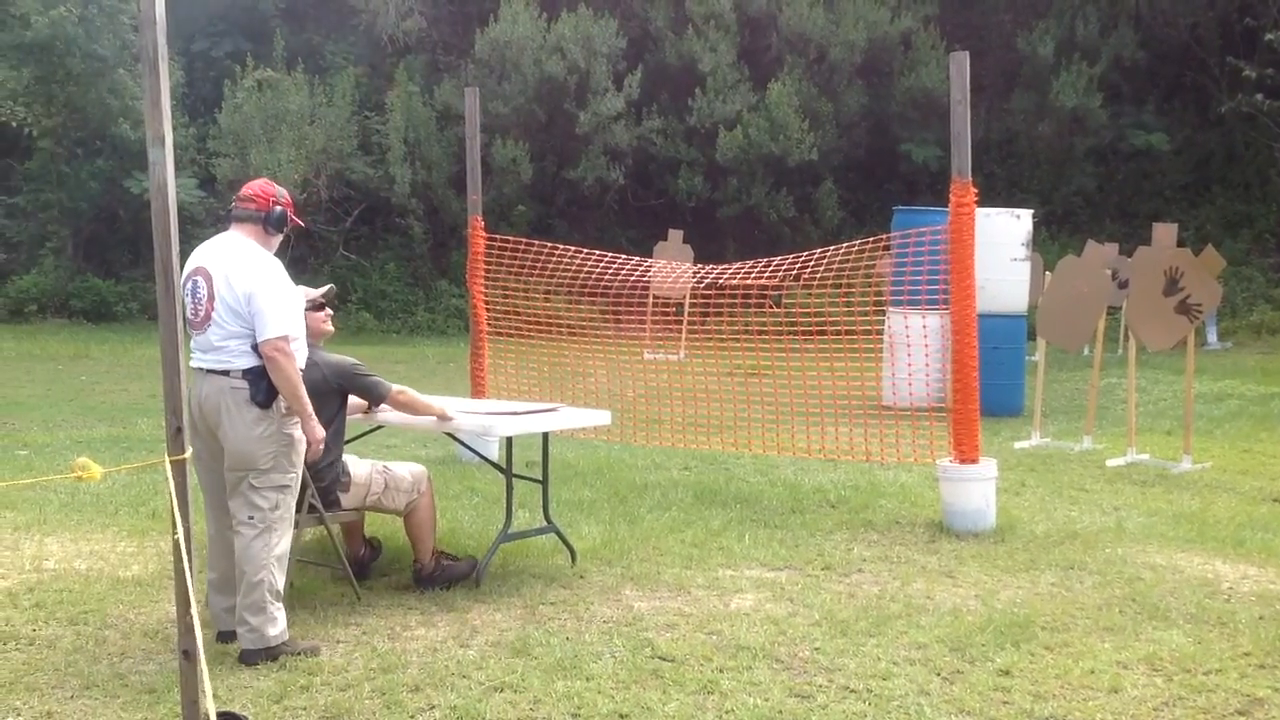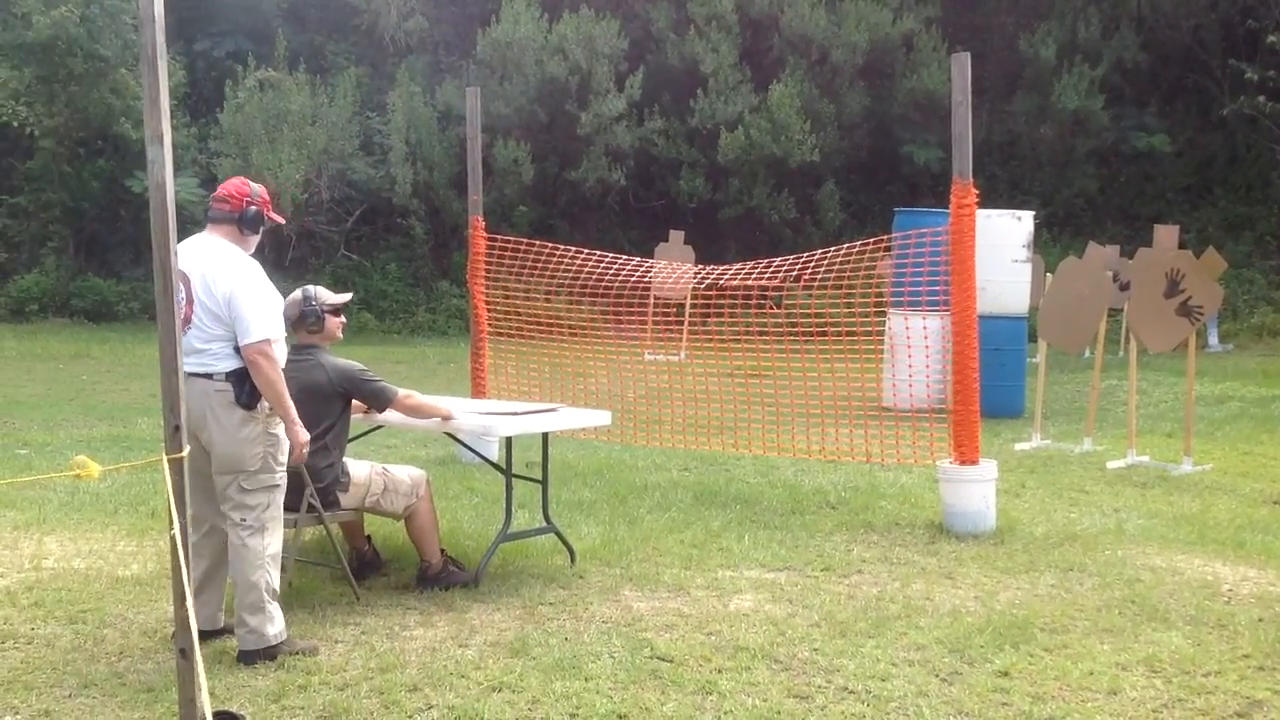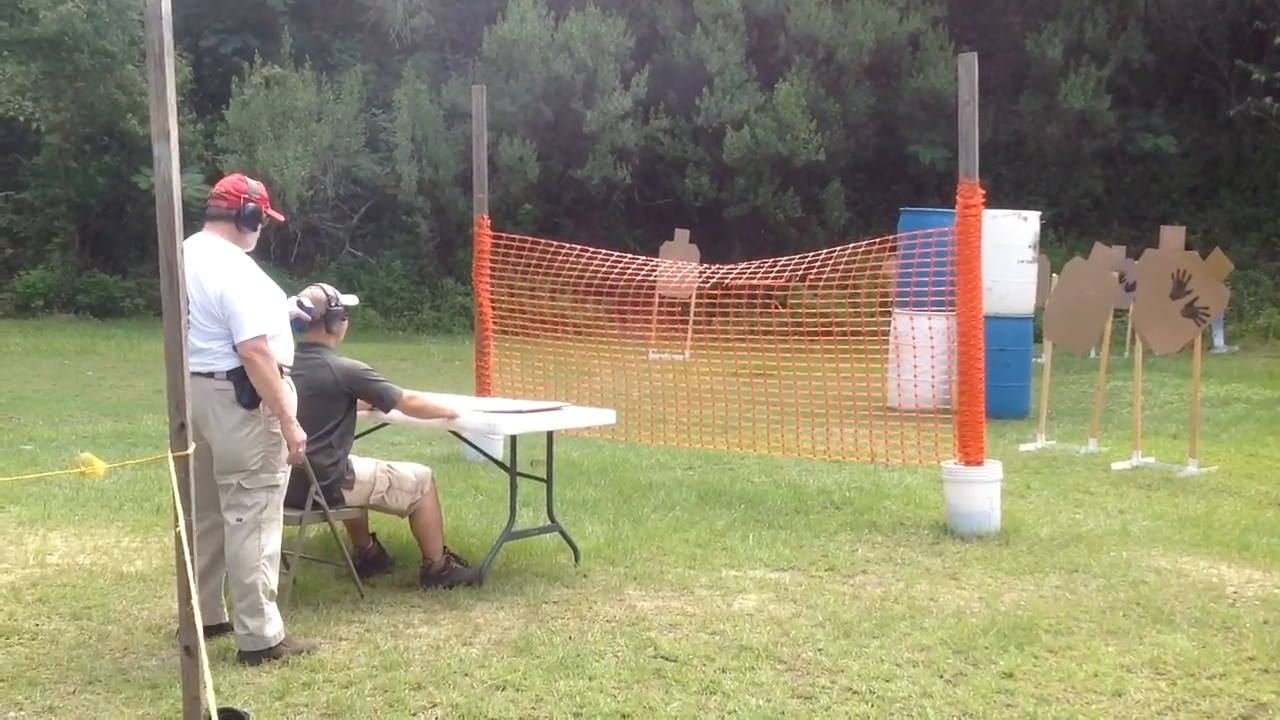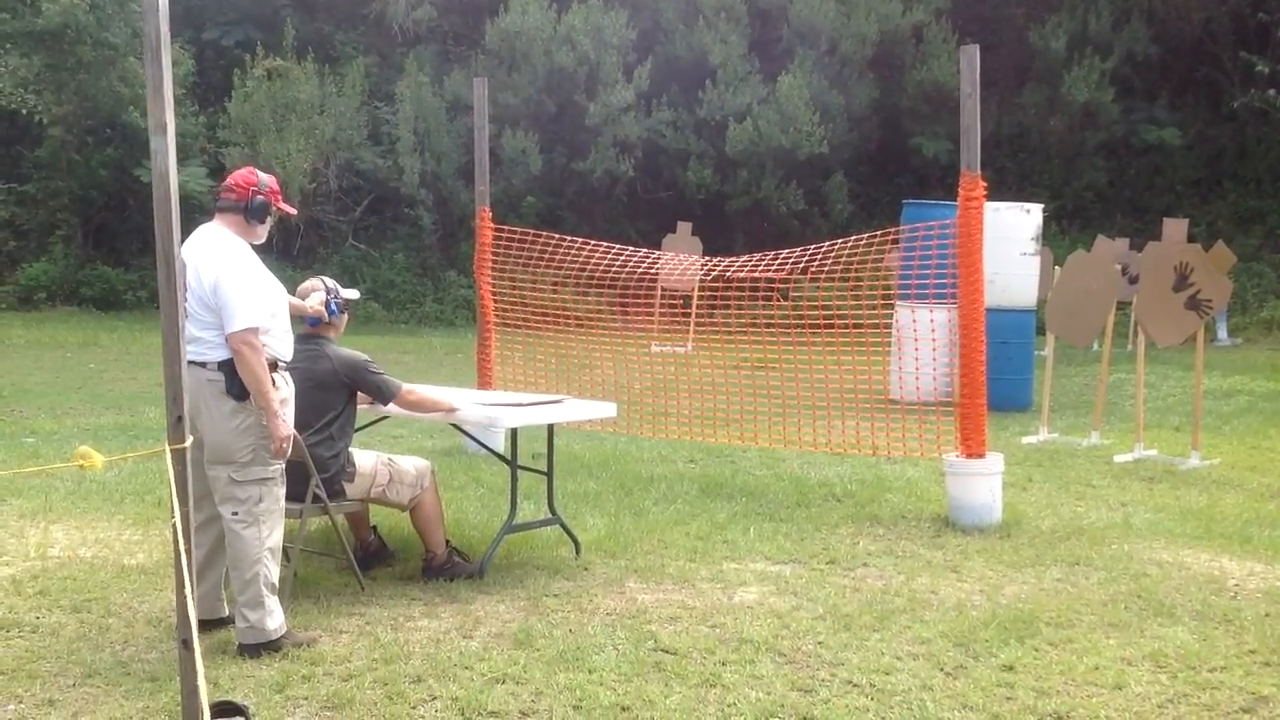
dt=1s
person 1, frame 1
left shoulder: (201, 257)
right shoulder: (261, 266)
right elbow: (275, 351)
right wrist: (307, 418)
left hip: (204, 389)
right hip: (251, 399)
left knee: (225, 515)
right knee: (262, 521)
left ankle: (229, 619)
right ankle: (261, 637)
person 1, frame 2
left shoulder: (179, 256)
right shoulder: (240, 269)
right elbow: (259, 356)
right wrist: (292, 422)
left hip: (188, 392)
right hip: (235, 402)
left knee: (203, 516)
right knee: (253, 522)
left ankle: (200, 620)
right ankle: (261, 637)
person 1, frame 3
left shoulder: (187, 253)
right shoulder: (235, 268)
right elbow: (255, 352)
left wrist: (275, 313)
right wrist: (288, 420)
left hip: (197, 390)
right hip: (240, 399)
left knee: (205, 512)
right knee: (252, 519)
left ankle: (203, 615)
right ankle: (260, 637)
person 1, frame 4
left shoulder: (201, 241)
right shoulder: (233, 259)
right elbow: (245, 345)
left wrist: (301, 306)
right wrist: (273, 415)
left hip: (202, 382)
right hip: (237, 391)
left knee: (208, 504)
right knee: (253, 511)
left ankle: (204, 608)
right ankle: (261, 630)
person 2, frame 1
right shoulder: (335, 366)
right elbow: (399, 397)
left wrist: (366, 403)
right wrist: (439, 411)
right hip: (320, 486)
left knee: (352, 464)
right knee: (416, 478)
left ankle: (358, 556)
right ankle: (428, 568)
person 2, frame 2
left shoulder: (282, 367)
right shoulder: (339, 370)
right elbow: (405, 401)
left wrist: (365, 404)
right wrist: (446, 412)
left hip: (283, 485)
right hip: (319, 488)
left knee: (350, 469)
right knee: (415, 482)
left ankle: (362, 557)
right ankle: (435, 569)
person 2, frame 3
right shoulder: (344, 370)
right elbow: (409, 403)
left wrist: (363, 401)
right wrist: (450, 411)
left hip: (287, 483)
right hip: (324, 485)
left knee: (353, 467)
right knee: (420, 479)
left ankle: (367, 554)
right ankle: (438, 567)
person 2, frame 4
right shoulder: (344, 360)
right elbow: (407, 398)
left wrist: (363, 395)
right wrist: (450, 405)
left hip: (287, 475)
right hip: (324, 477)
left knee: (352, 461)
right knee: (420, 473)
left ankle: (368, 548)
right ankle: (439, 560)
